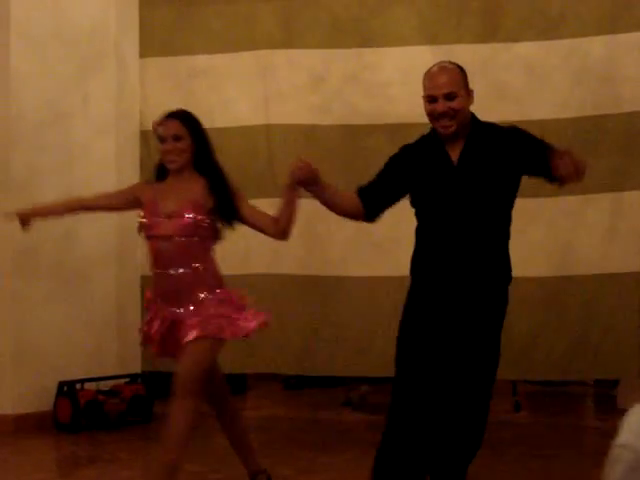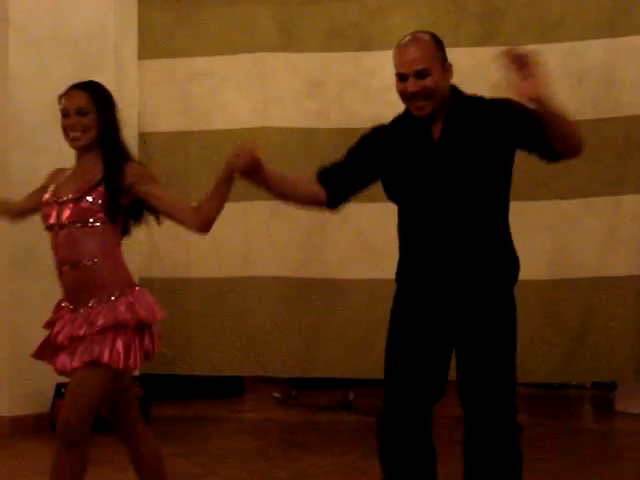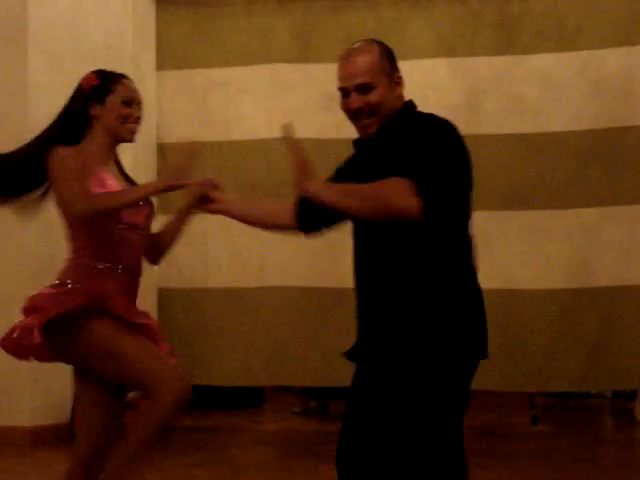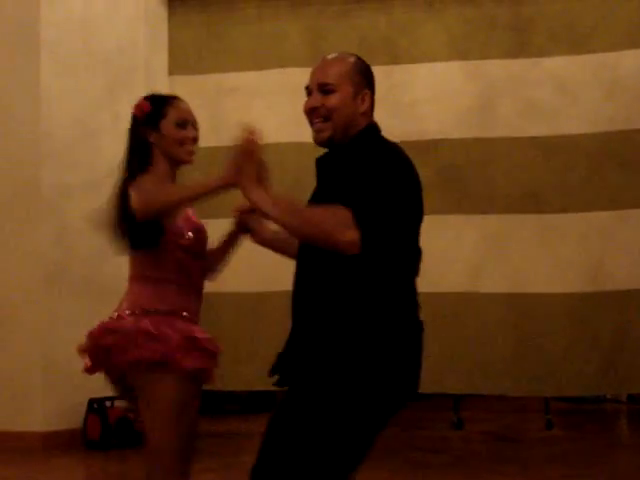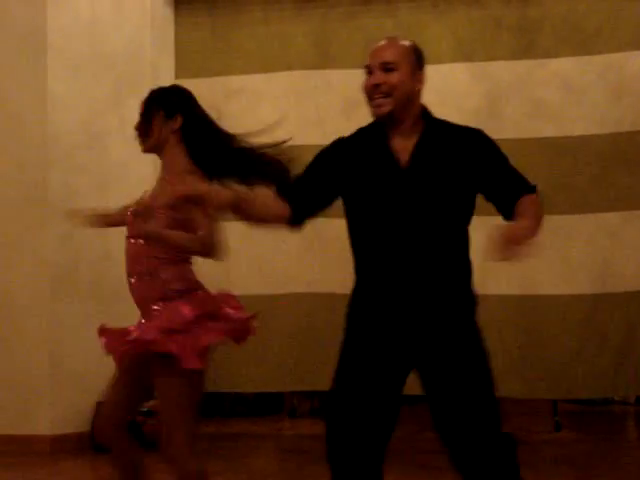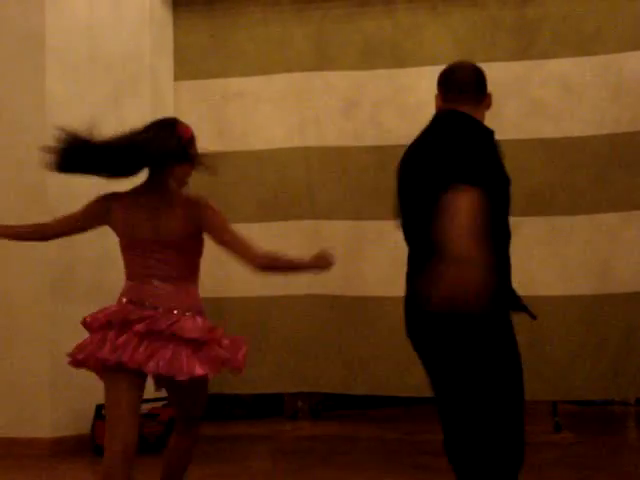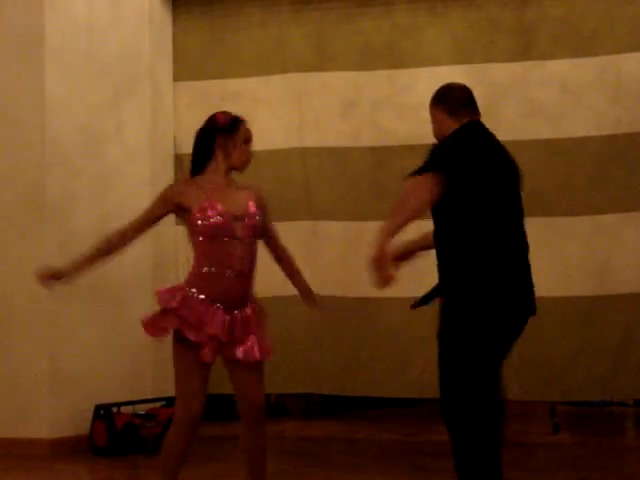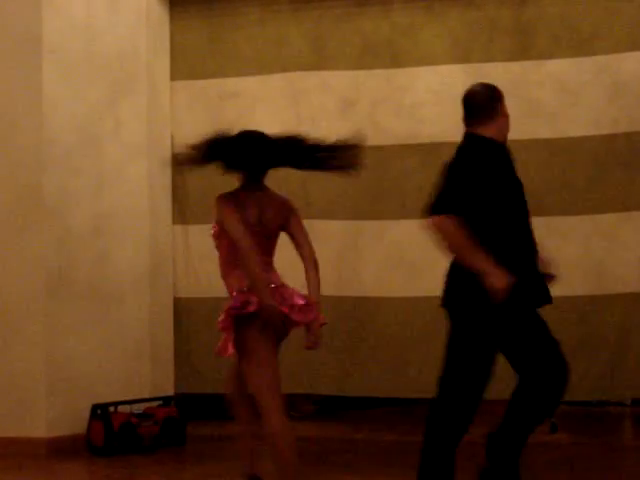
dt=0.4s
person 1, frame 1
left shoulder: (505, 143)
right shoulder: (410, 157)
left elbow: (563, 166)
right elbow: (361, 206)
left wrist: (566, 164)
right wrist: (316, 186)
left hip: (484, 291)
right hip: (429, 289)
left knee: (469, 397)
right knee: (414, 390)
person 1, frame 2
left shoulder: (495, 119)
right shoulder: (386, 141)
left elbow: (569, 146)
right elbow: (324, 190)
left wrist: (540, 102)
right wrist: (261, 176)
left hip: (487, 292)
right hip: (417, 293)
left knee: (493, 420)
right knee: (402, 416)
person 1, frame 3
left shoulder: (431, 137)
right shoulder: (363, 160)
left elbow: (404, 201)
right elbow: (301, 216)
left wrist: (319, 190)
right wrist: (226, 204)
left hip: (436, 332)
right hip: (385, 335)
person 1, frame 4
left shoulder: (379, 164)
right shoulder: (345, 165)
left elbow: (344, 235)
left wrist: (262, 196)
right wrist: (261, 230)
left hip: (362, 361)
right hip: (338, 359)
person 1, frame 5
left shoulder: (465, 145)
right shoulder: (346, 153)
left elbow: (526, 198)
right elbow: (285, 206)
left wrist: (522, 226)
right wrist: (231, 199)
left hip: (448, 319)
right hip: (370, 320)
person 1, frame 6
left shoulder: (424, 148)
right shoulder: (472, 142)
right elbow: (463, 196)
right wrist: (465, 255)
left hip: (428, 309)
right hip: (470, 310)
left knee: (466, 431)
right knee: (497, 434)
person 1, frame 7
left shoulder: (457, 149)
right shoulder: (496, 155)
left elbow: (427, 184)
left wrist: (385, 238)
right wrist: (414, 246)
left hip: (473, 298)
right hip: (505, 295)
left knee: (464, 408)
right knee: (479, 398)
person 1, frame 8
left shoulder: (492, 160)
right shoulder: (478, 163)
right elbow: (443, 219)
left wrist: (528, 256)
right wrist: (489, 269)
left hip: (505, 298)
right hip: (484, 298)
left knee: (549, 374)
right knee: (457, 401)
person 2, frame 1
left shoulder: (216, 192)
right shoulder: (145, 193)
left elbow: (278, 230)
right elbow: (85, 202)
left wrist: (291, 189)
right wrist: (35, 212)
left hip: (207, 304)
right hip: (169, 310)
left knee: (185, 390)
right knee: (216, 395)
person 2, frame 2
left shoulder: (126, 172)
right shoulder: (57, 179)
left elbow: (198, 221)
left wrist: (227, 175)
left hip: (112, 311)
right hip: (77, 315)
left knee: (71, 425)
right knee: (127, 424)
person 2, frame 3
left shoulder: (119, 175)
right shoulder: (66, 156)
left elbow: (151, 250)
right elbow: (81, 209)
left wrist: (191, 202)
right wrist: (154, 186)
left hip: (114, 313)
right hip: (78, 308)
right knee: (171, 385)
person 2, frame 4
left shoulder: (157, 189)
right shoulder: (147, 184)
left elbow: (202, 267)
right elbow: (144, 208)
left wrist: (240, 227)
right wrist: (221, 181)
left hip: (139, 336)
right hip: (159, 339)
person 2, frame 5
left shoulder: (193, 183)
right shoulder: (165, 184)
left elbow: (209, 247)
right elbow: (135, 215)
left wrist: (151, 228)
right wrist: (113, 217)
left hip: (177, 323)
right hip: (158, 325)
left knee: (175, 447)
right knee: (109, 424)
person 2, frame 6
left shoulder: (116, 205)
right shoulder: (196, 210)
left elbow: (48, 230)
right elbow: (257, 260)
right wrist: (310, 263)
left hip: (127, 333)
right hip: (183, 335)
left knee: (119, 447)
right knee: (188, 426)
person 2, frame 7
left shoulder: (253, 198)
right shoulder: (184, 192)
left elbow: (277, 249)
right elbow: (127, 233)
left wrist: (304, 290)
right wrist: (71, 269)
left hip: (239, 313)
right hip: (196, 310)
left knee: (254, 410)
right knee: (188, 415)
person 2, frame 8
left shoulder: (227, 202)
right shoulder: (284, 205)
left elbow: (247, 250)
right elbow: (310, 258)
left wrist: (268, 301)
right wrist: (312, 310)
left hip: (252, 307)
right hip: (269, 304)
left knee: (270, 409)
right knee: (239, 391)
